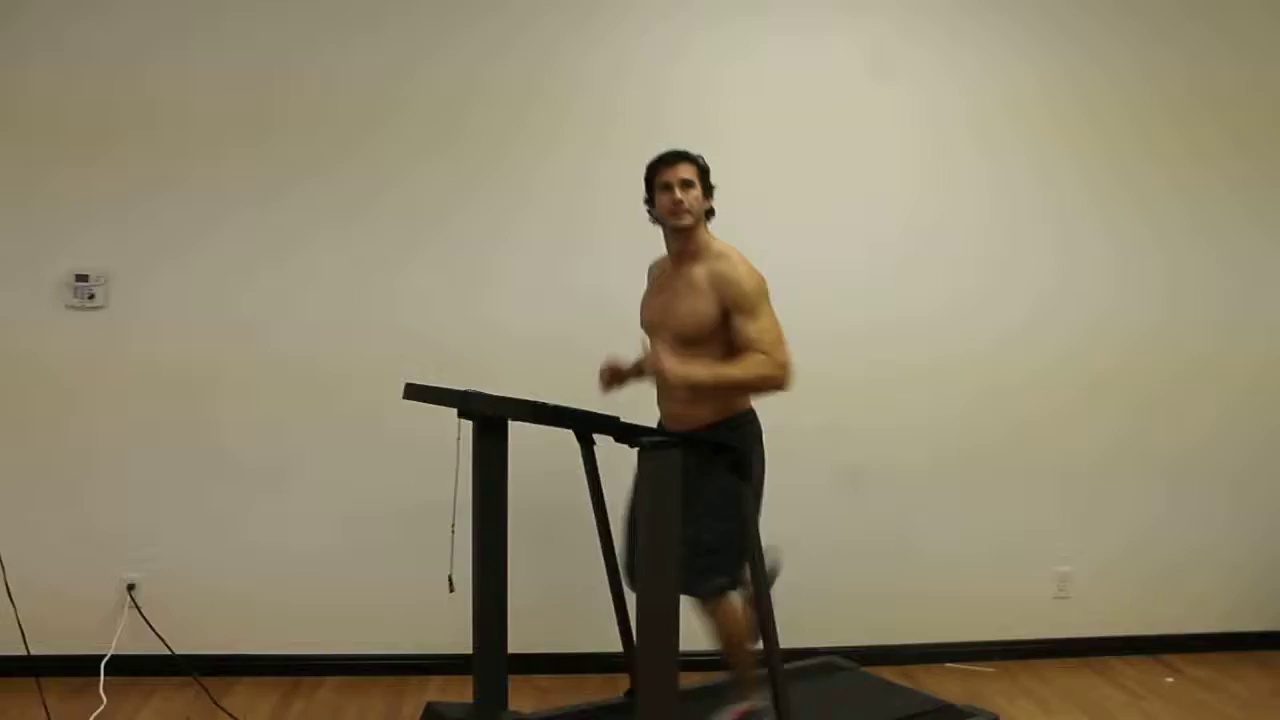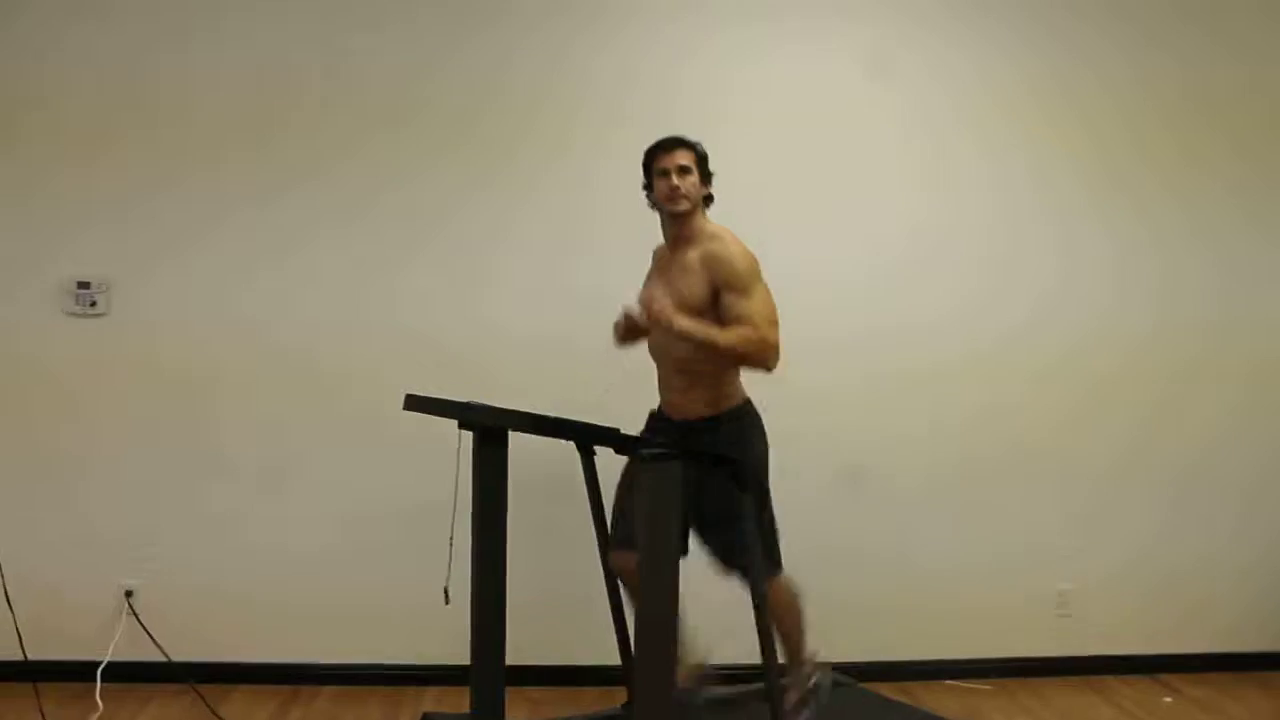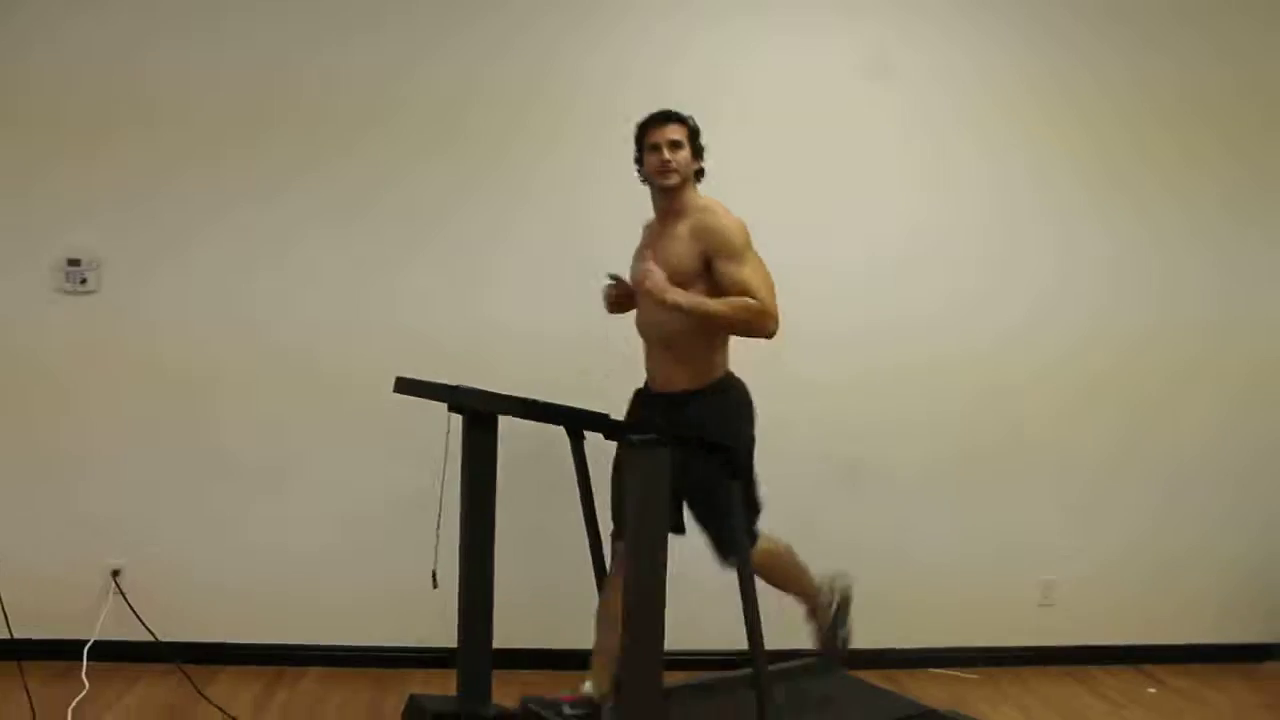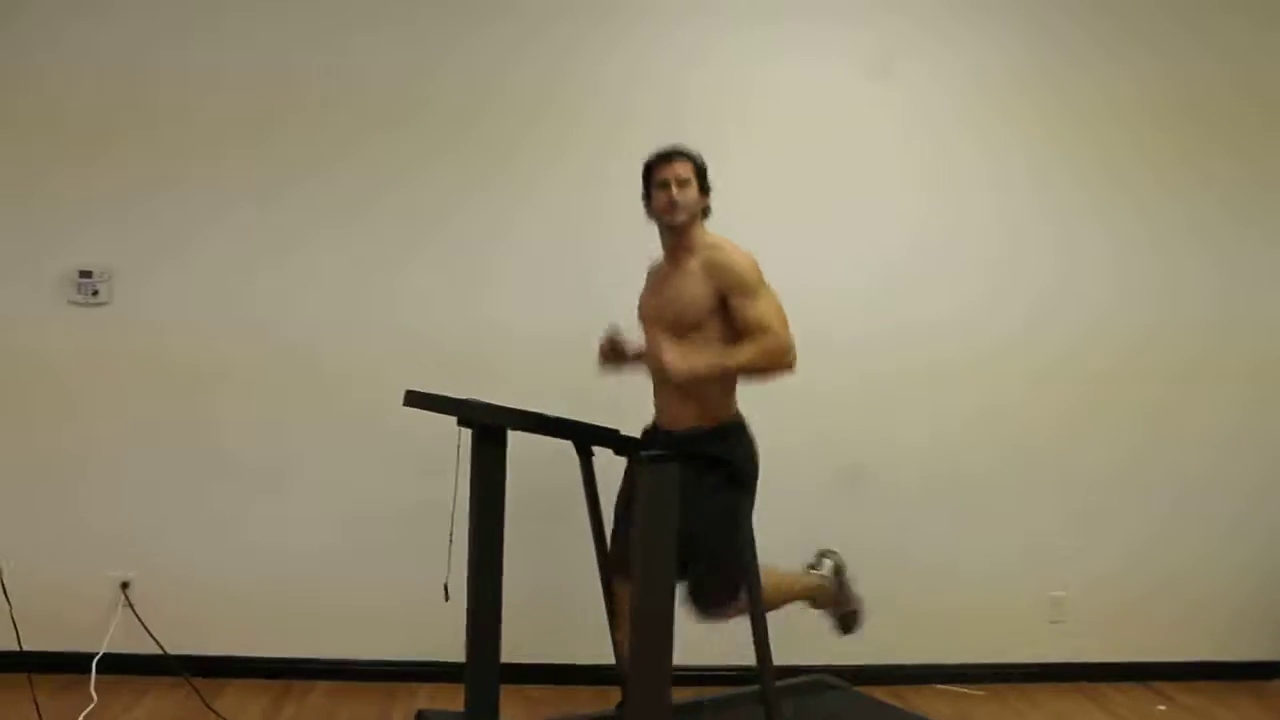
dt=0.1s
person 1, frame 1
left shoulder: (733, 276)
right shoulder: (658, 272)
left elbow: (776, 369)
left wrist: (688, 374)
right wrist: (633, 369)
left hip: (726, 445)
right hip: (669, 438)
left knee: (710, 590)
right ankle: (746, 573)
person 1, frame 2
left shoulder: (726, 253)
right shoulder: (663, 257)
left elbow: (765, 349)
left wrist: (677, 324)
right wrist: (642, 328)
left hip: (726, 431)
right hip: (667, 426)
left knee: (754, 569)
right knee: (625, 556)
right ankle: (673, 667)
person 1, frame 3
left shoulder: (719, 226)
right shoulder: (652, 228)
left elbow: (764, 319)
left wrist: (671, 295)
right wrist: (634, 299)
left hip: (710, 411)
right hip: (654, 405)
left knee: (736, 546)
right knee: (628, 546)
left ankle: (824, 602)
right ankle: (598, 692)
person 1, frame 4
left shoulder: (729, 265)
right shoulder: (659, 273)
left elbow: (780, 351)
left wrist: (691, 363)
right wrist: (636, 353)
left hip: (717, 448)
right hip: (660, 443)
left knee: (716, 601)
right knee: (626, 587)
left ankle: (821, 583)
